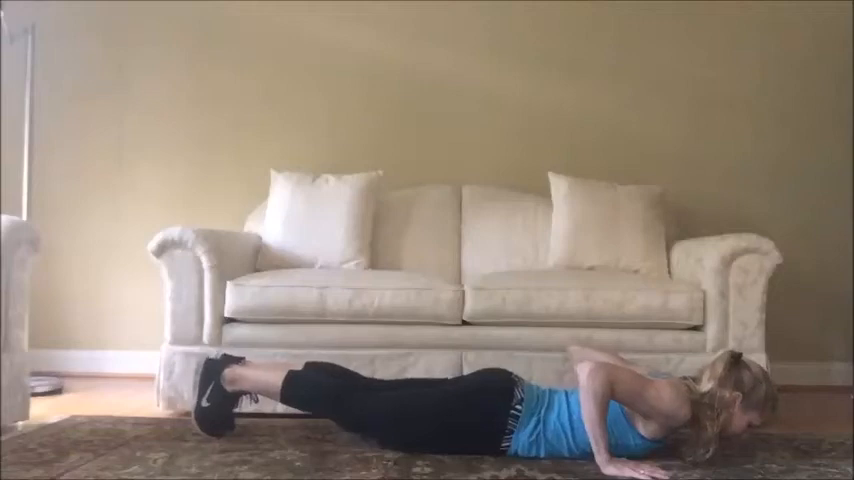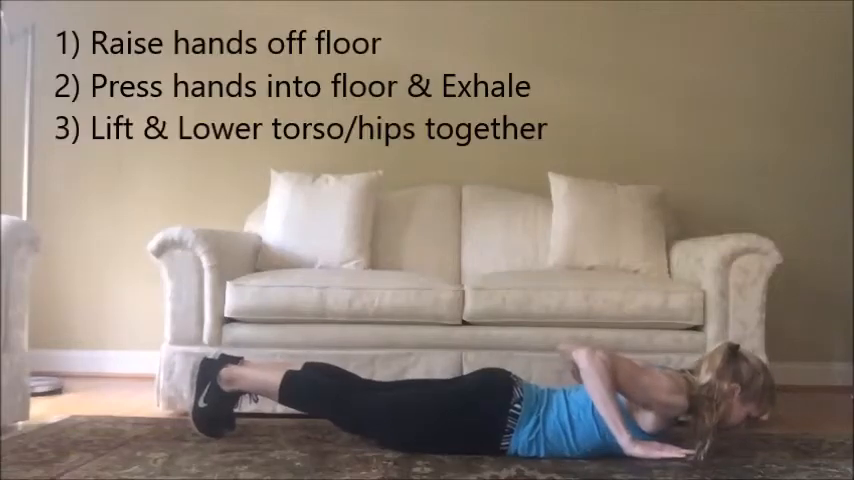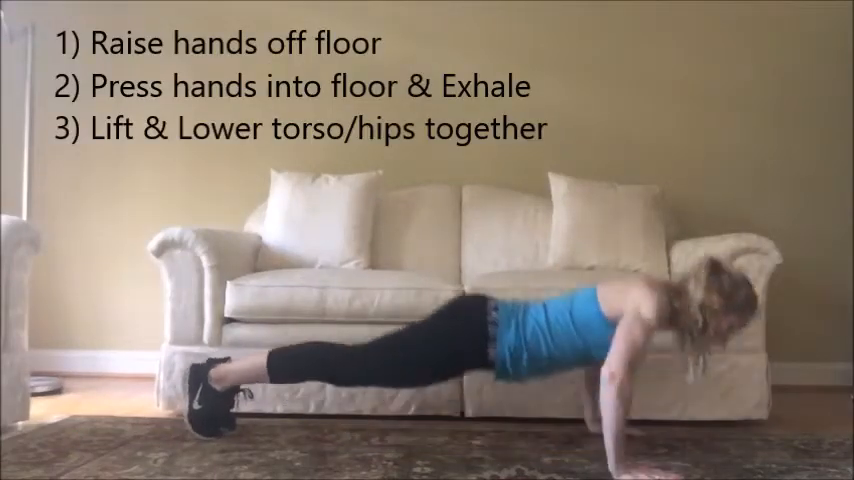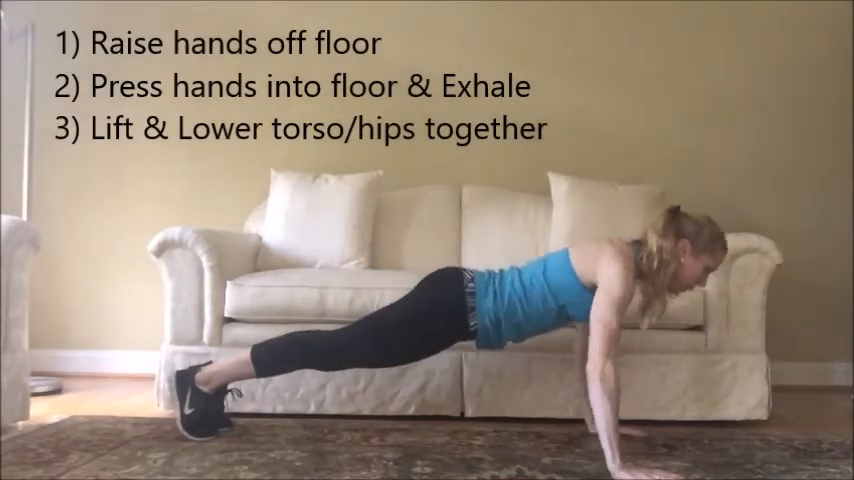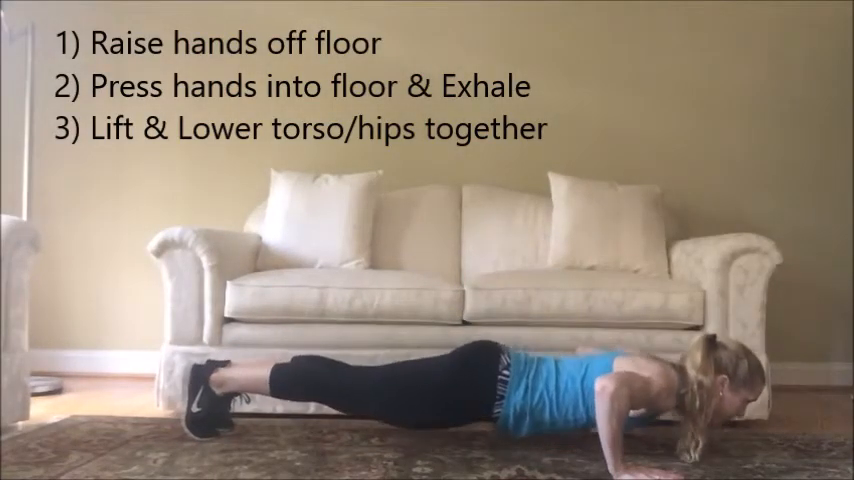
dt=1s
person 1, frame 1
left shoulder: (660, 387)
right shoulder: (672, 404)
left elbow: (580, 352)
right elbow: (593, 373)
left hip: (504, 401)
right hip: (498, 415)
left knee: (363, 392)
right knee: (354, 406)
left ankle: (238, 370)
right ankle: (231, 377)
person 1, frame 2
left shoulder: (665, 385)
right shoulder: (671, 397)
left elbow: (573, 351)
right elbow: (591, 356)
right wrist: (628, 441)
left hip: (503, 402)
right hip: (498, 416)
left knee: (363, 396)
right knee: (356, 408)
left ankle: (234, 369)
right ankle: (229, 377)
person 1, frame 3
left shoulder: (652, 297)
right shoulder: (654, 303)
left elbow: (596, 354)
right elbow: (615, 374)
left wrist: (595, 418)
left hip: (489, 329)
right hip: (481, 333)
left knee: (352, 362)
right knee: (350, 365)
left ankle: (221, 374)
right ankle: (219, 378)
person 1, frame 4
left shoulder: (622, 259)
right shoulder: (620, 266)
left elbow: (592, 349)
right elbow: (600, 367)
left wrist: (597, 420)
left hip: (465, 300)
right hip: (459, 305)
left knee: (340, 349)
right knee: (338, 350)
left ankle: (210, 379)
right ankle: (205, 379)
person 1, frame 5
left shoulder: (659, 371)
right shoulder: (664, 384)
right elbow: (607, 389)
left wrist: (617, 424)
left hip: (495, 373)
right hip: (489, 385)
left knee: (355, 386)
right knee: (354, 390)
left ankle: (223, 375)
right ankle: (219, 380)
